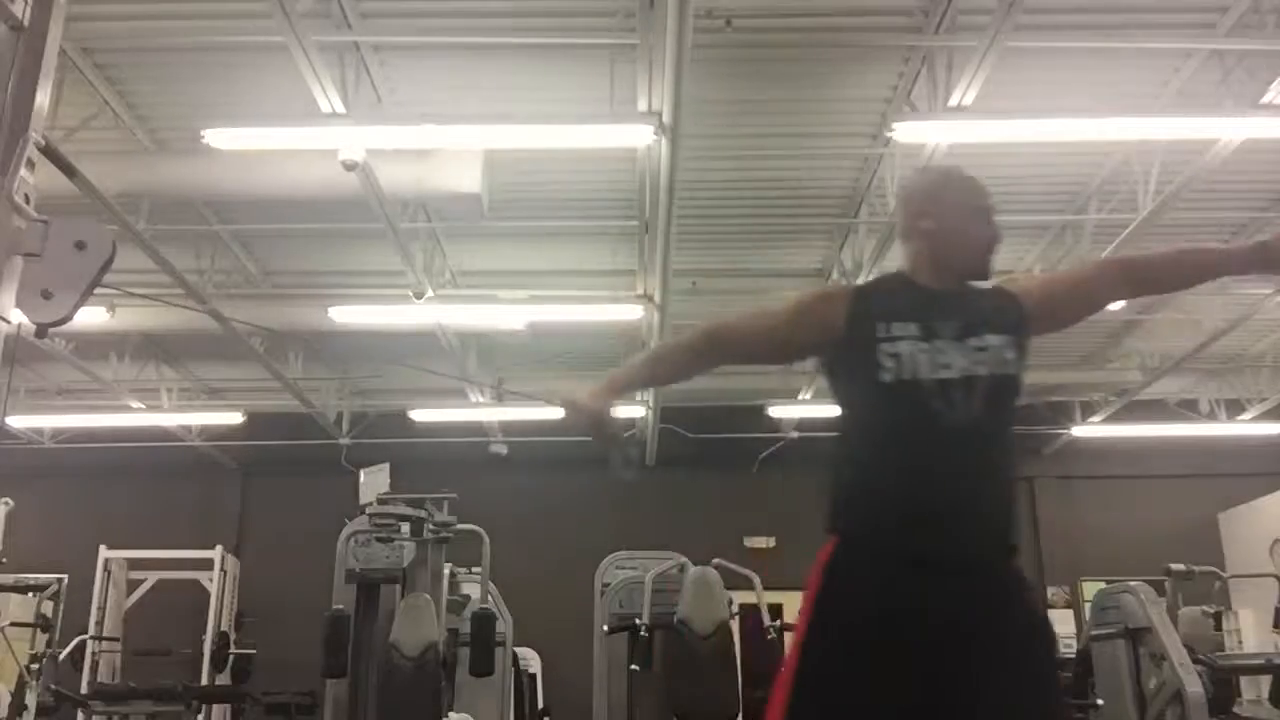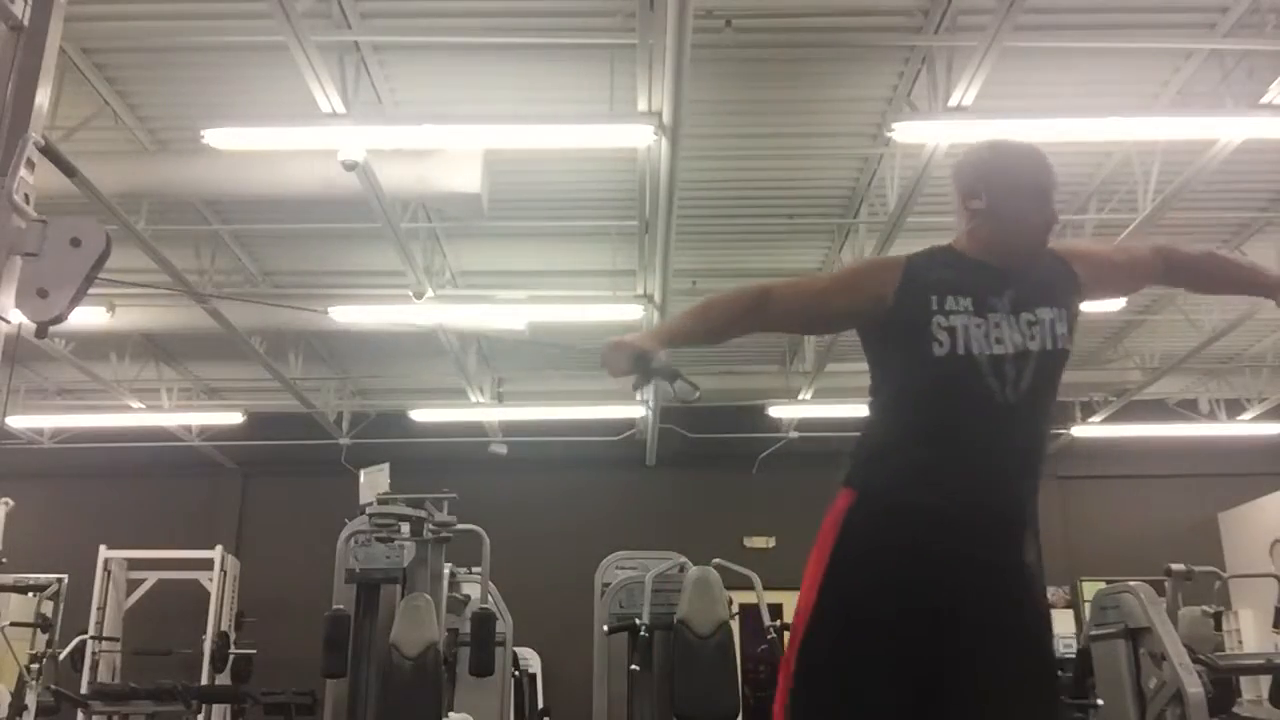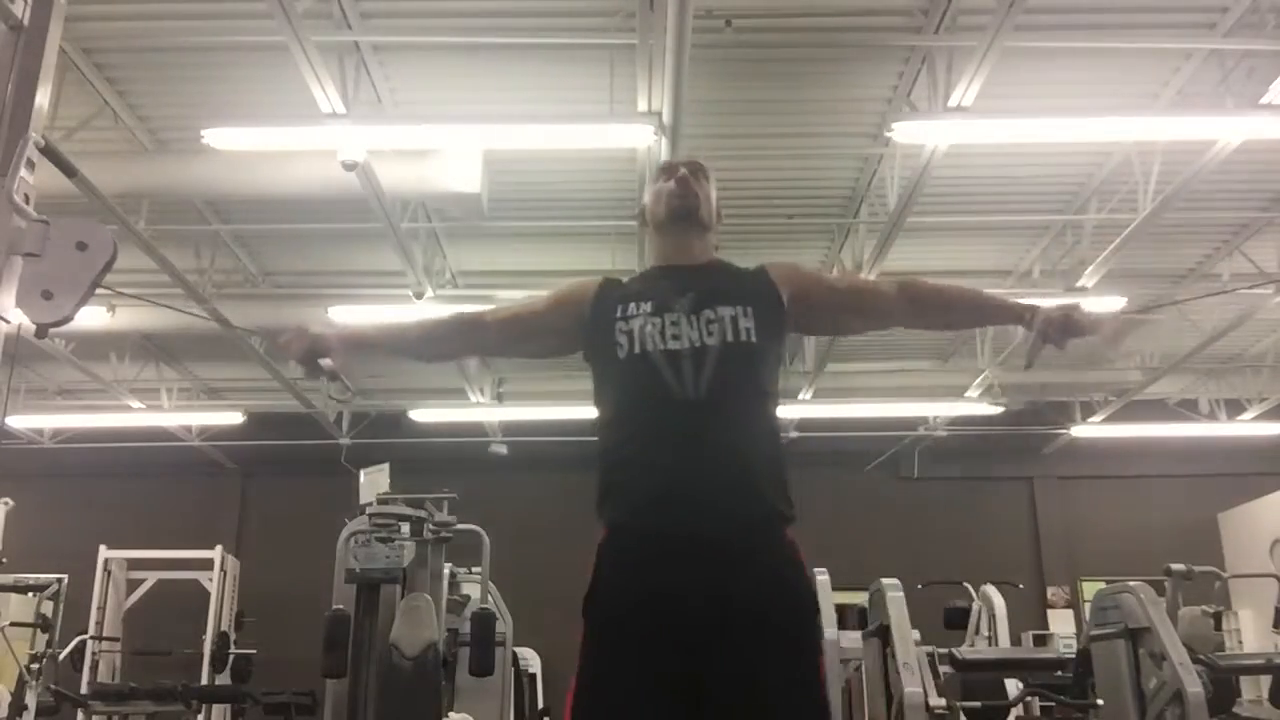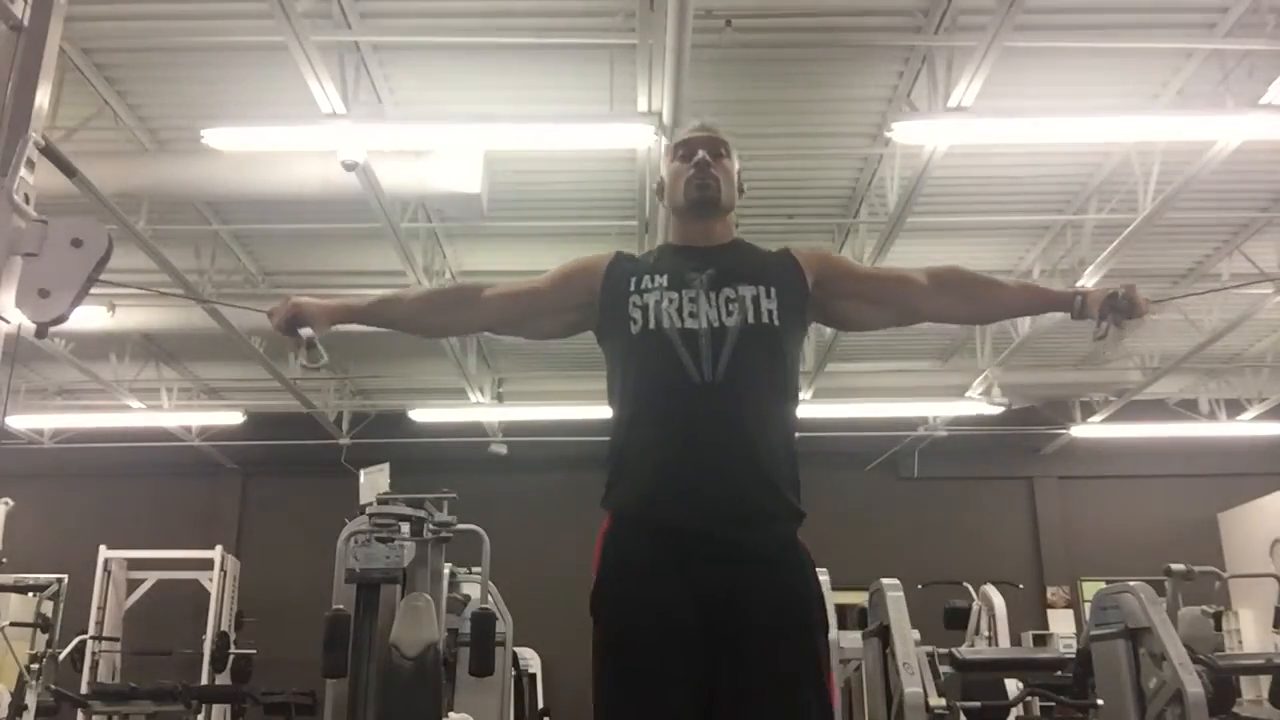
dt=1s
person 1, frame 1
left shoulder: (1013, 309)
right shoulder: (849, 313)
left elbow: (1127, 275)
right elbow: (720, 340)
right wrist: (610, 389)
left hip: (984, 578)
right hip: (873, 574)
person 1, frame 2
left shoulder: (1063, 275)
right shoulder: (896, 284)
left elbow: (1168, 262)
right elbow: (764, 302)
right wrist: (654, 338)
left hip: (992, 555)
right hip: (881, 544)
person 1, frame 3
left shoulder: (772, 290)
right shoulder: (598, 304)
left elbow: (896, 298)
right elbow: (478, 328)
left wrist: (1026, 312)
right wrist: (350, 338)
left hip: (753, 559)
right hip: (640, 561)
person 1, frame 4
left shoulder: (796, 275)
right shoulder: (610, 280)
left elbow: (930, 292)
right elbow: (479, 304)
left wrist: (1069, 298)
right wrist: (341, 310)
left hip: (766, 555)
right hip: (648, 554)
